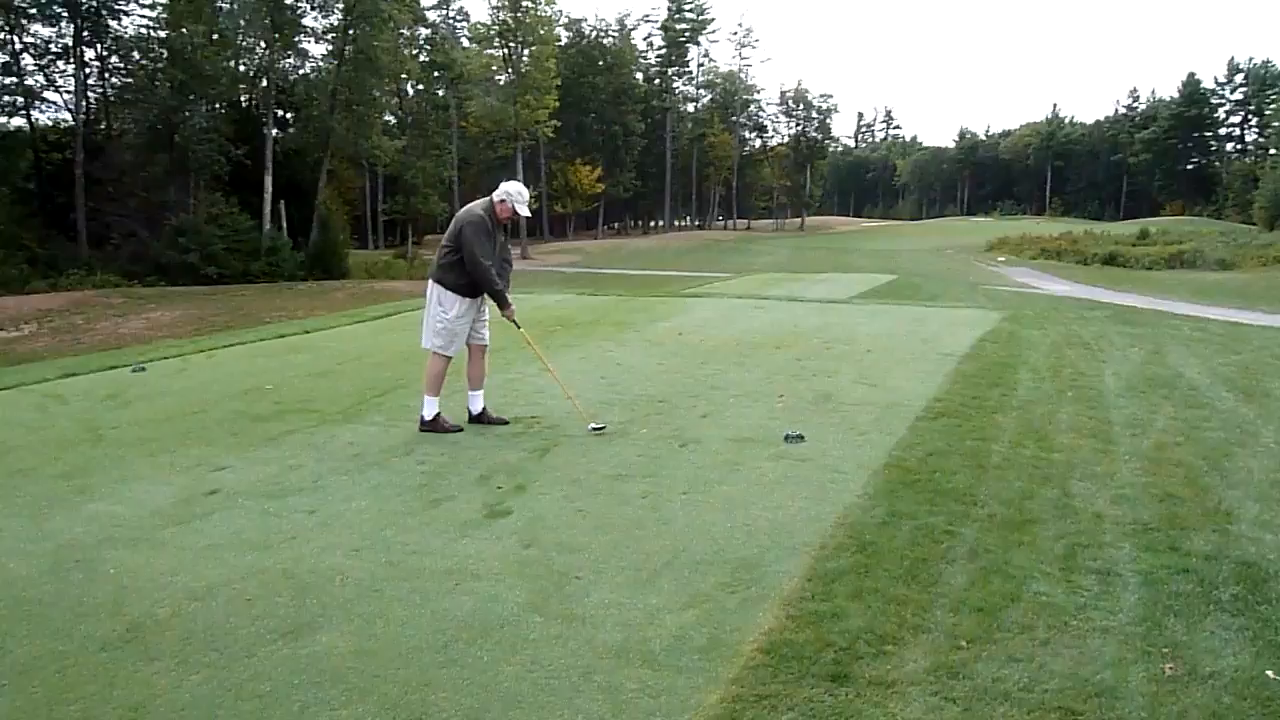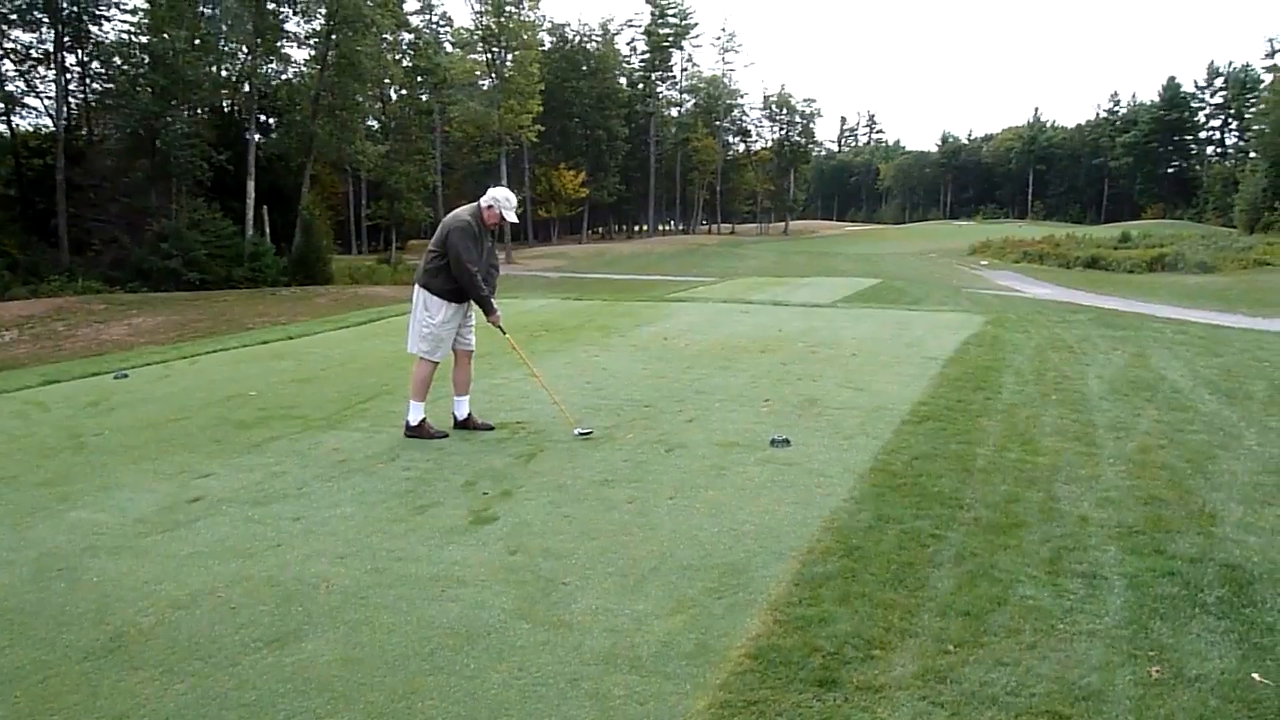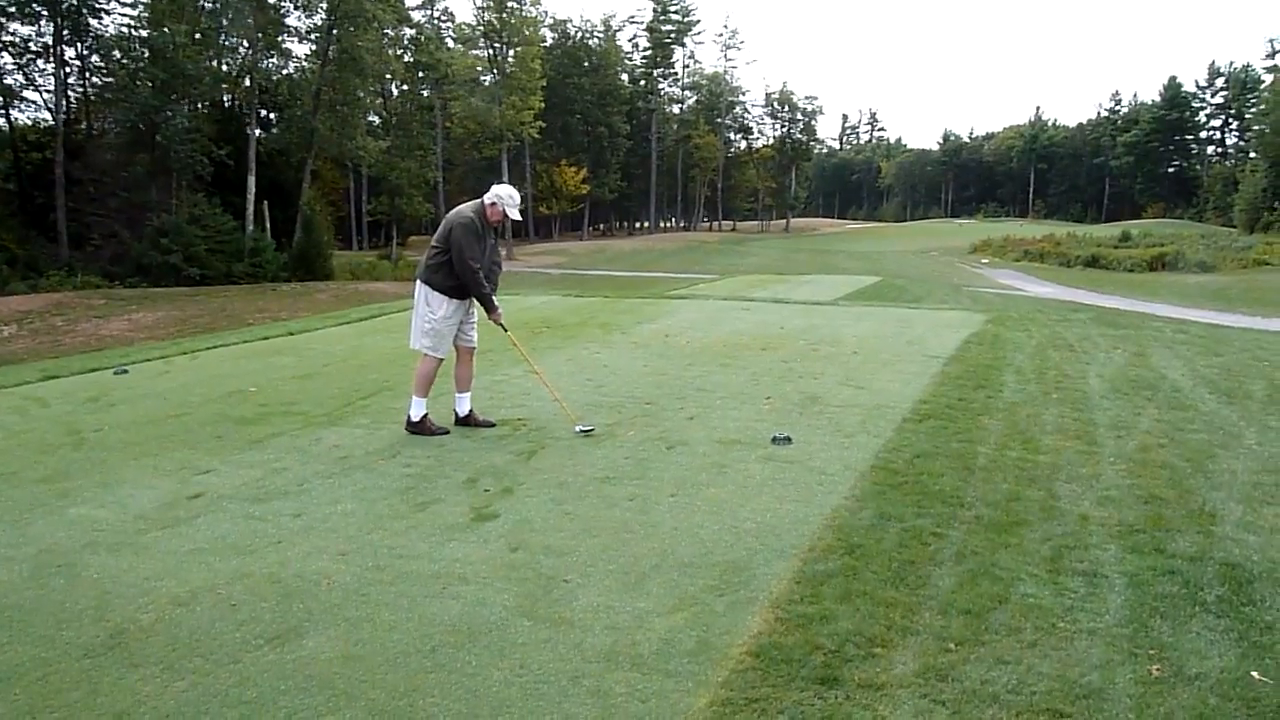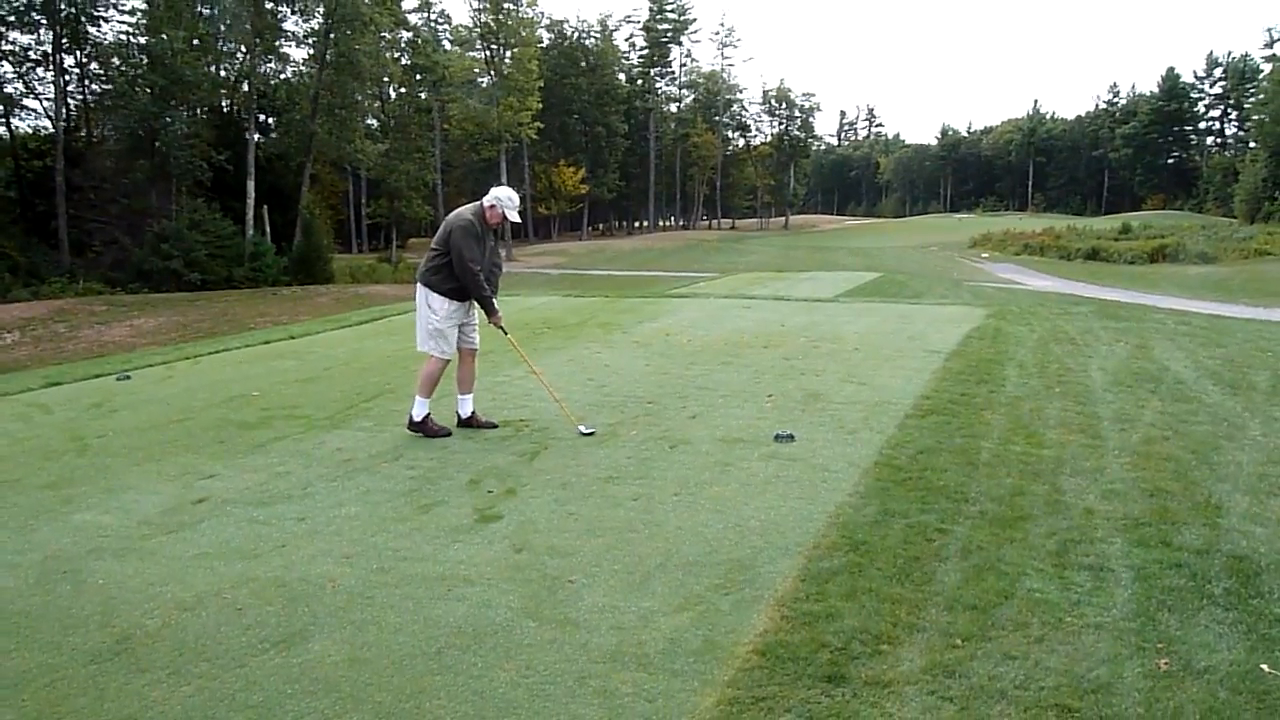
dt=0.1s
person 1, frame 1
left shoulder: (498, 220)
right shoulder: (475, 219)
left elbow: (503, 259)
right elbow: (480, 266)
left wrist: (504, 293)
right wrist: (503, 301)
left hip: (474, 293)
right hip: (450, 292)
left knee: (479, 348)
right knee: (443, 351)
left ankle: (477, 409)
right ankle: (429, 416)
person 1, frame 2
left shoulder: (486, 225)
right shoulder: (462, 224)
left elbow: (490, 265)
right elbow: (467, 271)
left wrist: (489, 299)
right wrist: (488, 307)
left hip: (460, 298)
right hip: (437, 297)
left knee: (465, 353)
right knee: (429, 356)
left ankle: (462, 415)
right ankle: (415, 421)
person 1, frame 3
left shoulder: (489, 222)
right shoulder: (465, 221)
left elbow: (493, 262)
right elbow: (469, 269)
left wrist: (491, 296)
right wrist: (489, 305)
left hip: (462, 295)
right hip: (438, 292)
left knee: (467, 350)
right knee: (434, 353)
left ankle: (463, 412)
right ankle: (416, 417)
person 1, frame 4
left shoulder: (489, 225)
right shoulder: (464, 224)
left elbow: (493, 264)
right elbow: (469, 271)
left wrist: (492, 299)
right wrist: (490, 308)
left hip: (463, 296)
right hip: (438, 294)
left knee: (469, 352)
right knee: (441, 354)
left ankle: (466, 413)
right ankle: (419, 416)
